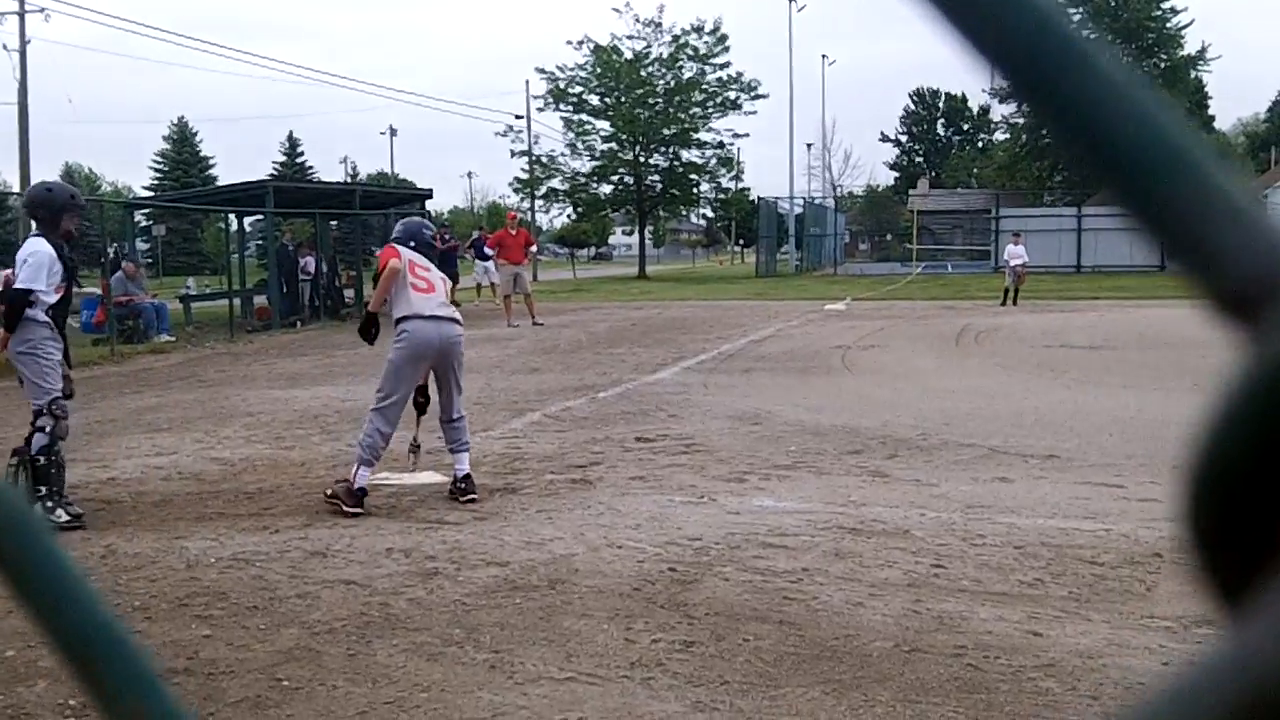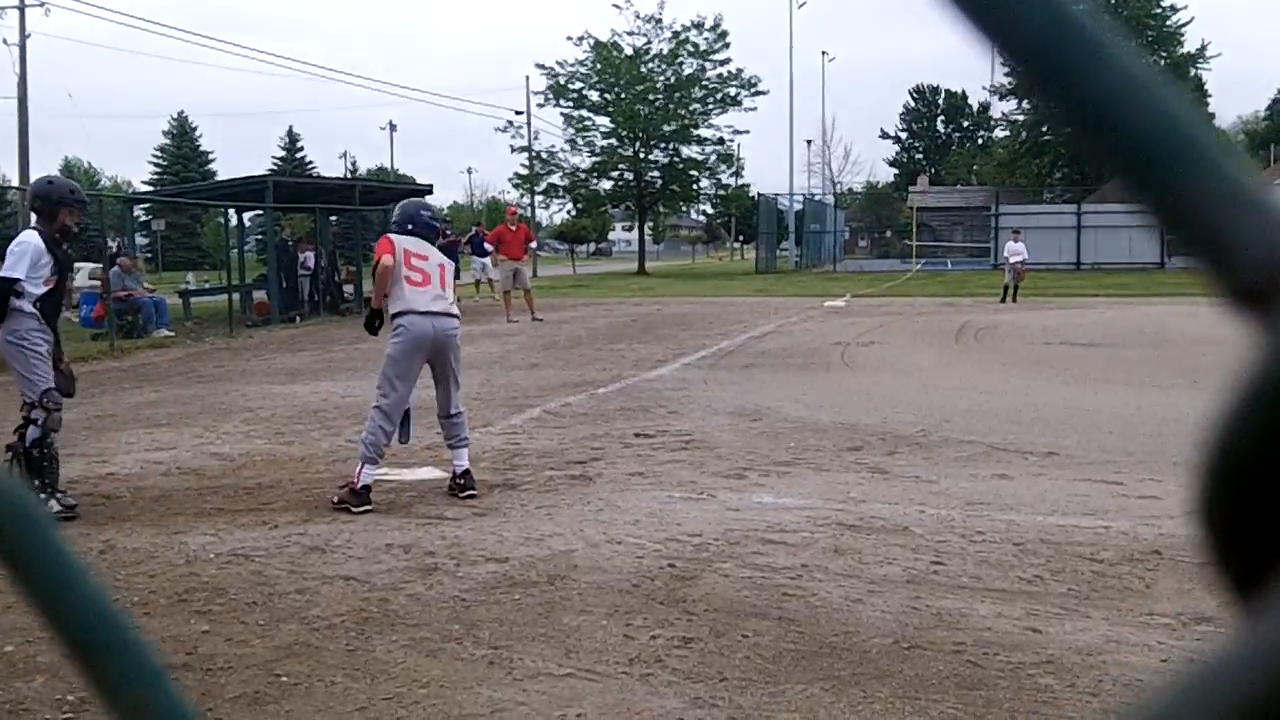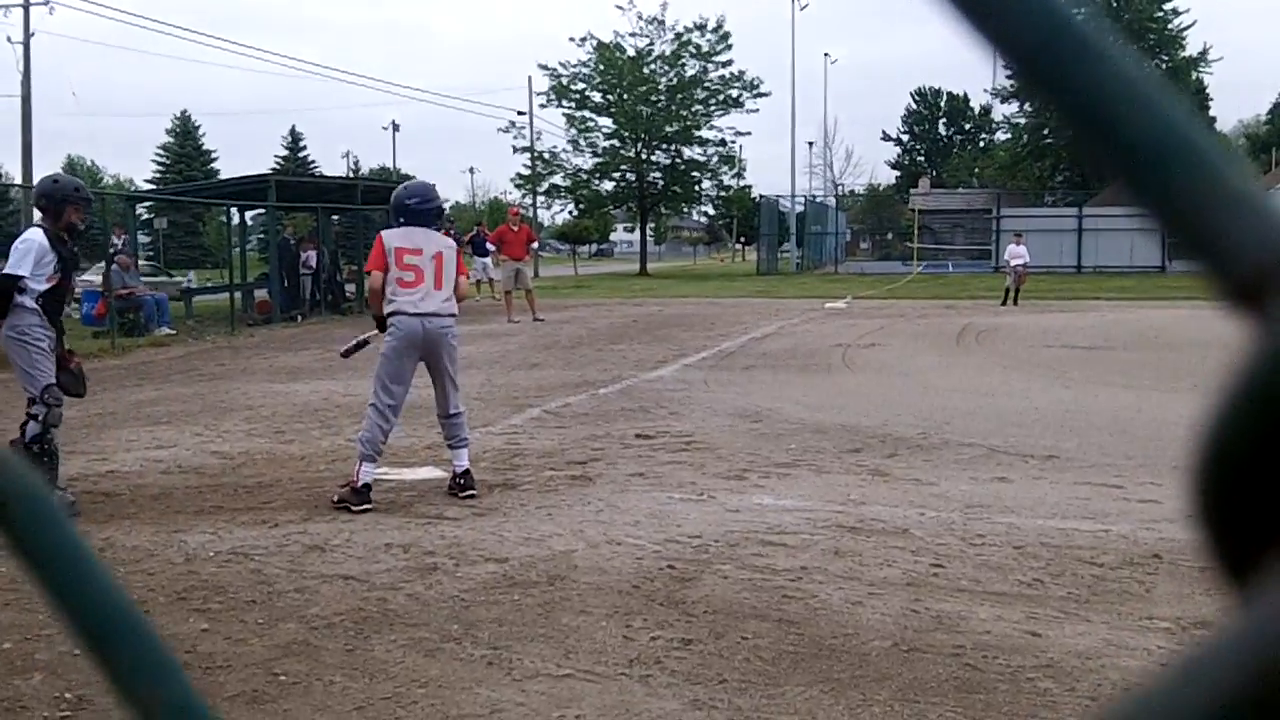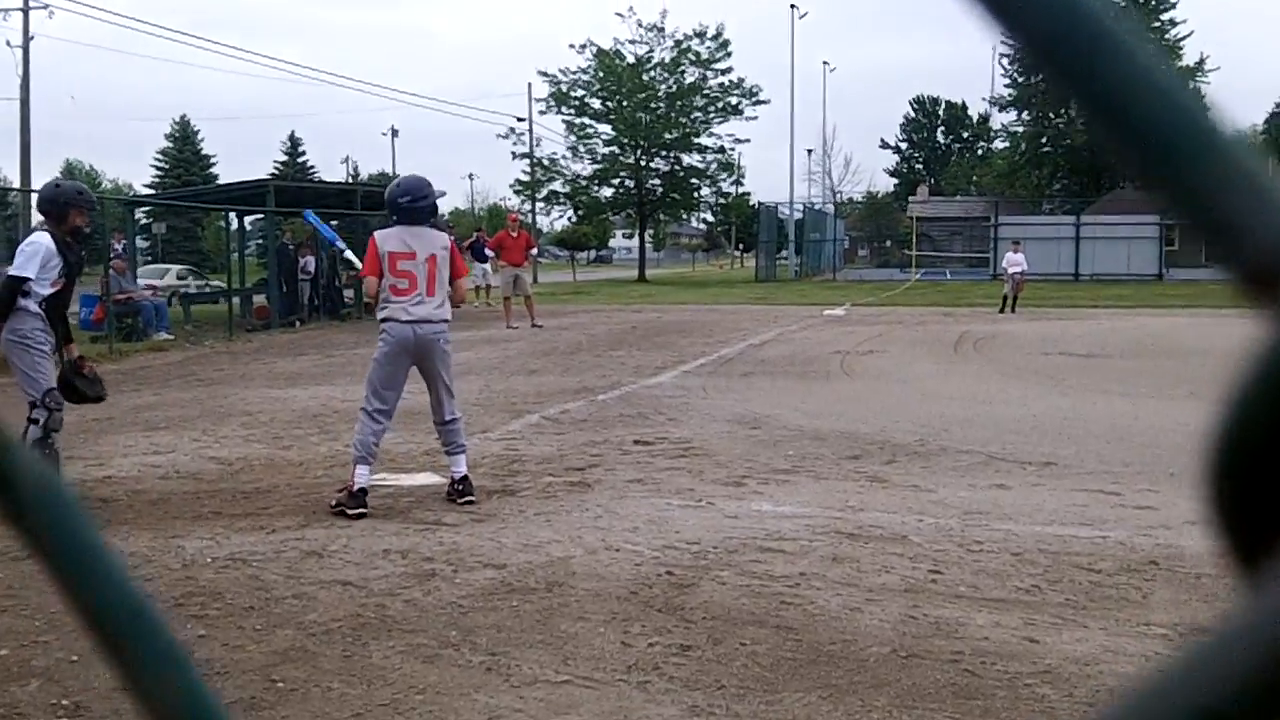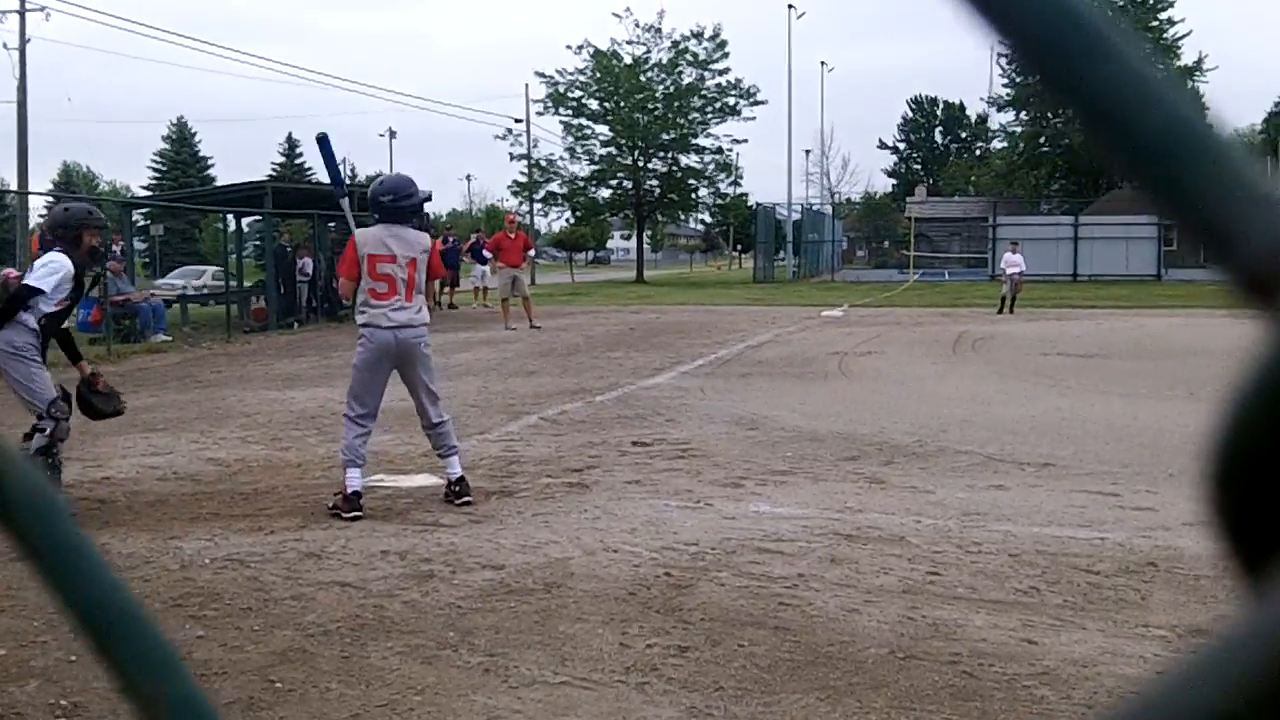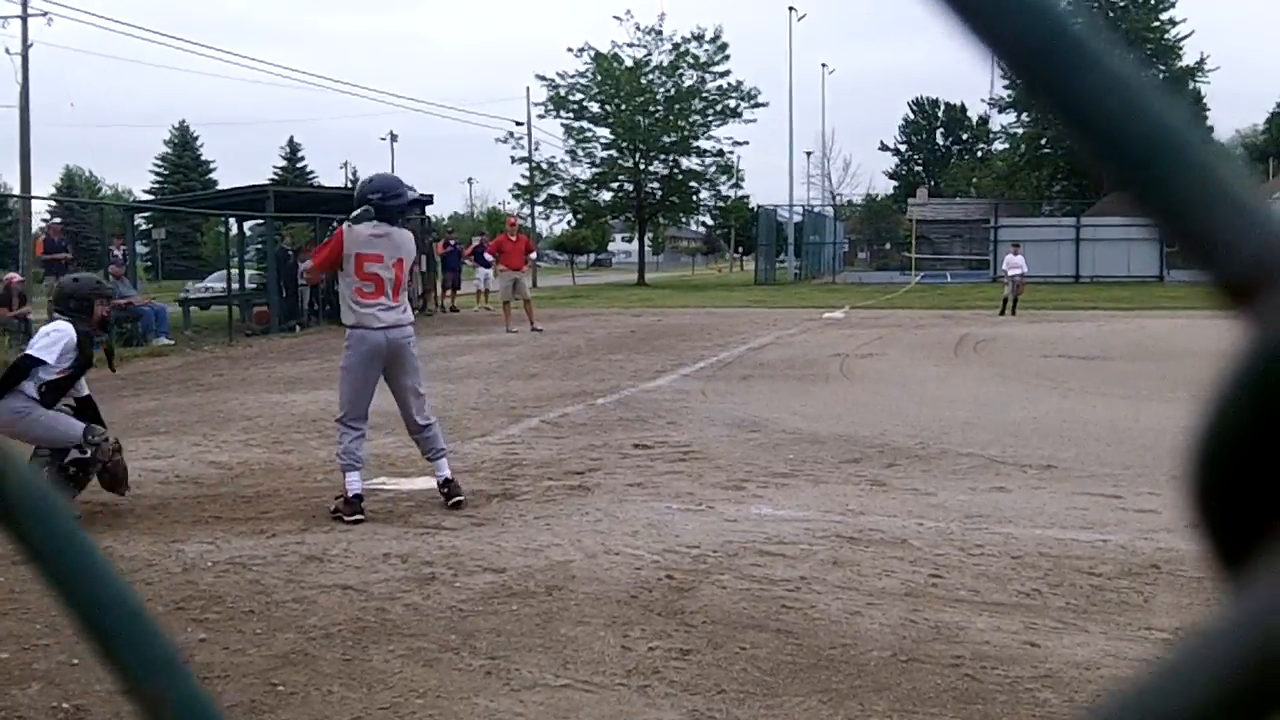
dt=0.2s
person 1, frame 1
left shoulder: (394, 251)
right shoulder: (437, 272)
left elbow: (394, 268)
left wrist: (372, 311)
right wrist: (421, 385)
left hip: (417, 330)
right hip: (452, 330)
left knee: (384, 410)
right knee: (452, 409)
left ankle: (356, 488)
right ankle: (463, 479)
person 1, frame 2
left shoulder: (391, 241)
right shoulder: (441, 257)
left elbow: (386, 264)
left wrist: (376, 307)
left hip: (412, 324)
right hip: (449, 324)
left knee: (387, 406)
right knee: (451, 404)
left ankle: (361, 486)
right ankle: (462, 474)
person 1, frame 3
left shoulder: (387, 238)
right shoulder: (448, 244)
left elbow: (375, 283)
right elbow: (463, 290)
left wrist: (379, 314)
left hip: (404, 324)
right hip: (444, 324)
left knee: (383, 405)
right knee: (450, 402)
left ankle: (361, 485)
right ankle: (462, 475)
person 1, frame 4
left shoulder: (380, 239)
right shoulder: (444, 241)
left elbow: (370, 291)
right elbow: (460, 295)
left hip: (395, 330)
right hip: (435, 330)
left knee: (375, 410)
right knee: (446, 407)
left ankle: (357, 490)
right ankle: (460, 481)
person 1, frame 5
left shoulder: (360, 239)
right shoulder: (423, 242)
left elbow: (345, 292)
left hip: (375, 335)
right hip: (414, 334)
left knee: (358, 415)
right knee: (432, 410)
left ankle: (352, 493)
right ankle: (456, 481)
person 1, frame 6
left shoulder: (347, 234)
right shoulder: (407, 240)
left elbow: (311, 272)
left hip: (363, 337)
right hip: (401, 334)
left knee: (351, 419)
right knee: (417, 412)
left ankle: (352, 497)
right ankle: (447, 482)
person 2, frame 1
left shoulder: (46, 248)
right shoulder: (42, 249)
left hip: (43, 340)
right hip: (37, 340)
left knee: (46, 412)
right knee: (52, 415)
left ankle: (35, 488)
right ankle: (46, 499)
person 2, frame 2
left shoulder: (52, 245)
right shoulder: (30, 241)
left wrist: (56, 351)
left hip: (39, 333)
left knee: (38, 405)
right knee: (45, 405)
left ankle: (32, 482)
right ankle: (41, 490)
person 2, frame 3
left shoulder: (61, 244)
right shoulder: (35, 239)
left wrist: (60, 345)
left hip: (44, 331)
left knee: (44, 402)
right knee: (46, 401)
person 2, frame 4
left shoulder: (66, 247)
right shoulder: (40, 242)
left wrist: (70, 348)
left hip: (43, 334)
right hip: (27, 330)
left knee: (46, 404)
right knee: (47, 404)
person 2, frame 5
left shoulder: (68, 267)
right shoulder: (61, 263)
left elbow: (59, 326)
left wrist: (83, 366)
left hip: (28, 347)
left knee: (55, 405)
right knee: (54, 412)
person 2, frame 6
left shoulder: (80, 338)
right shoulder: (64, 333)
left elbow: (83, 399)
right elbow: (23, 365)
left wrist: (104, 434)
left hip: (29, 405)
left knee: (70, 432)
right knee: (94, 441)
